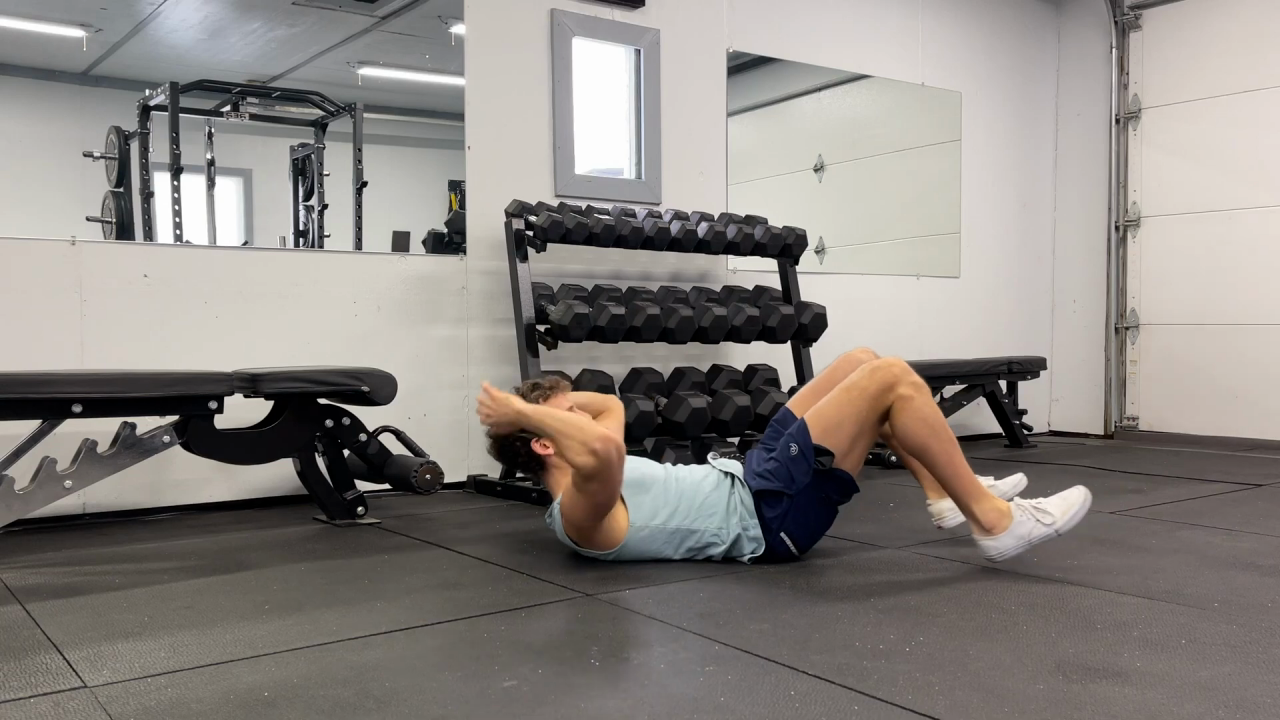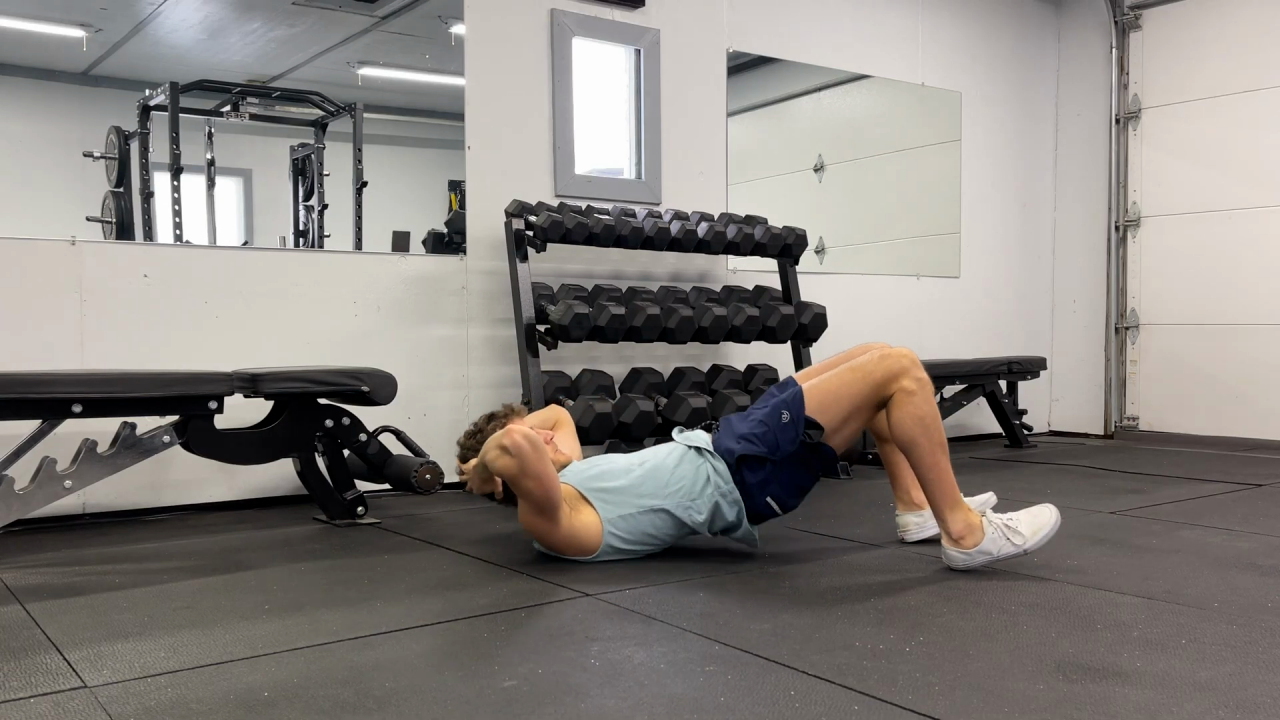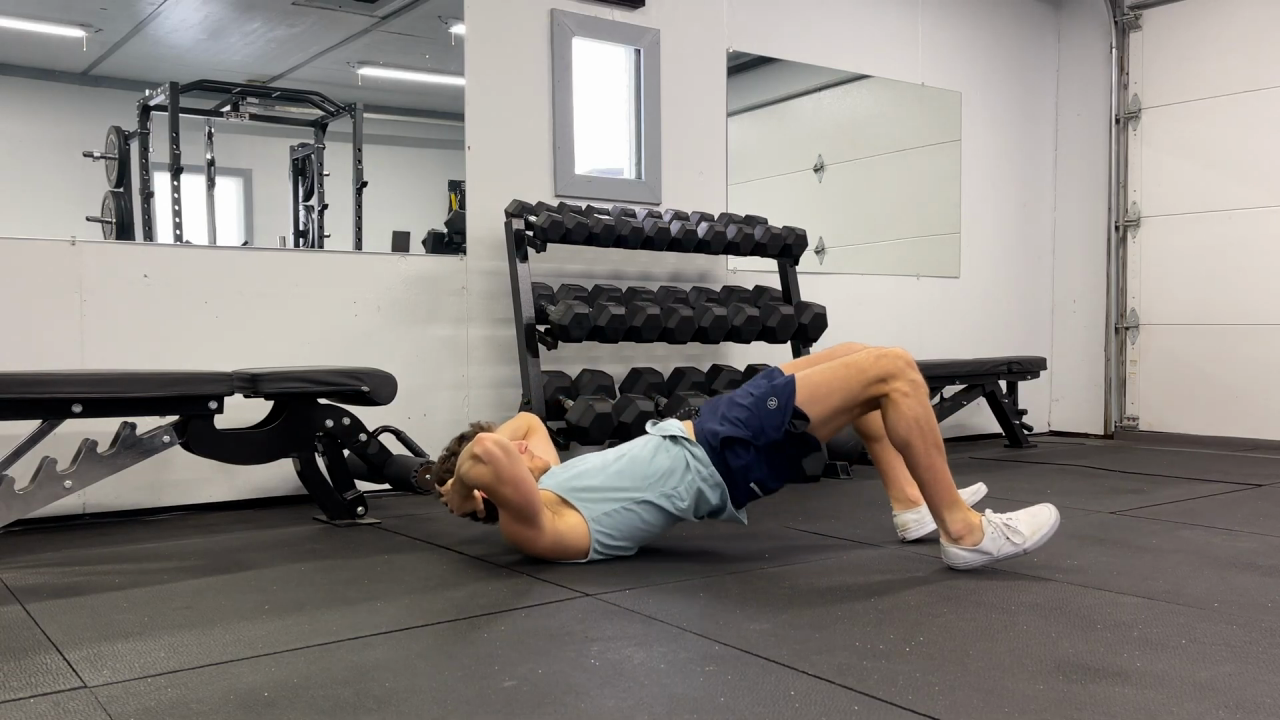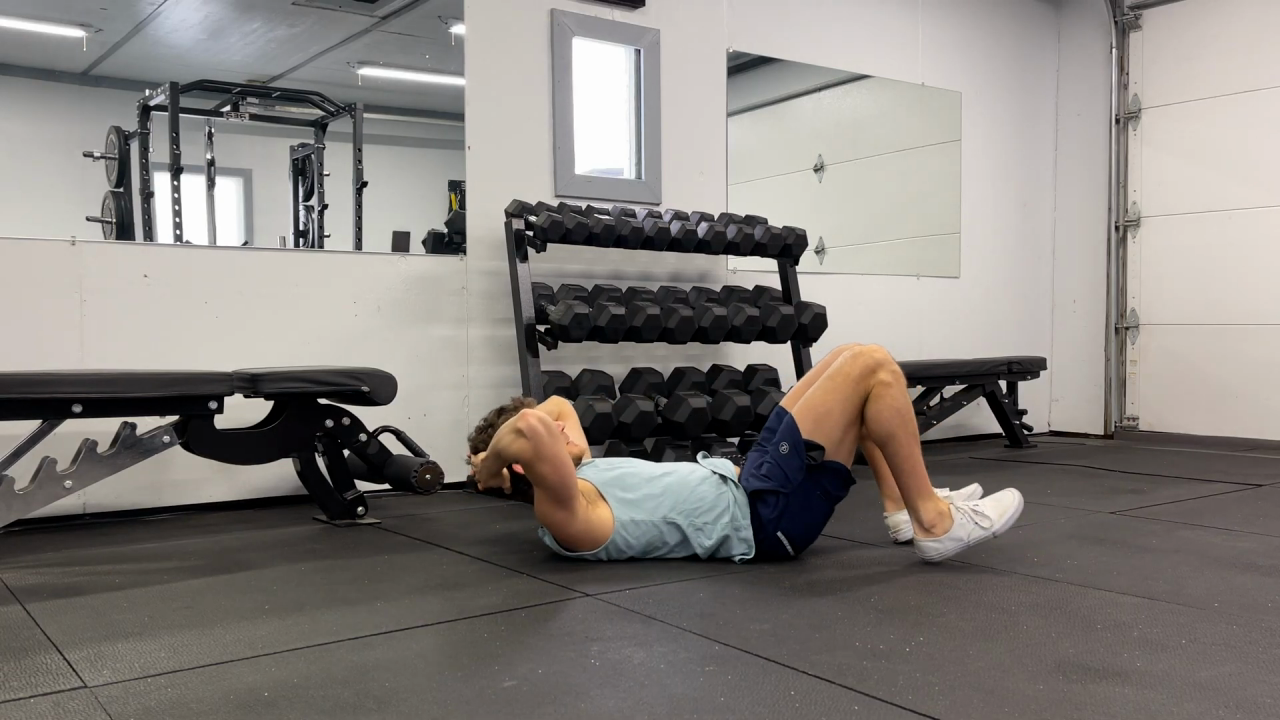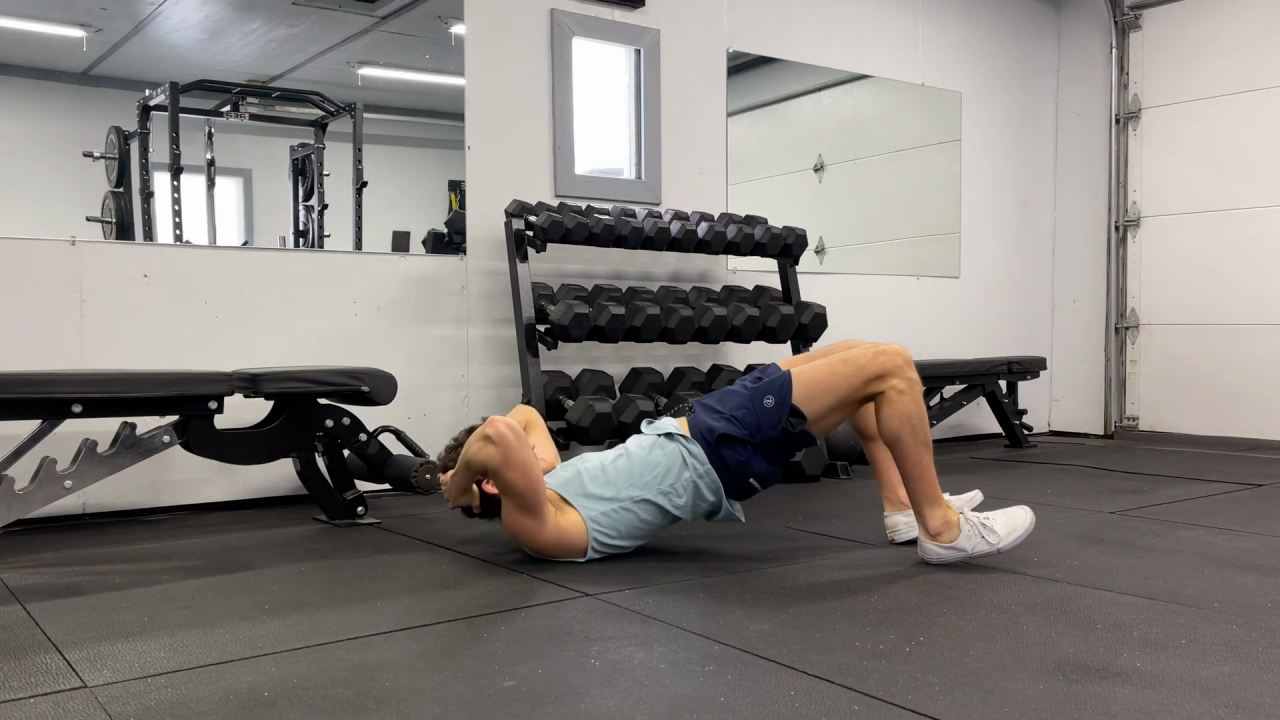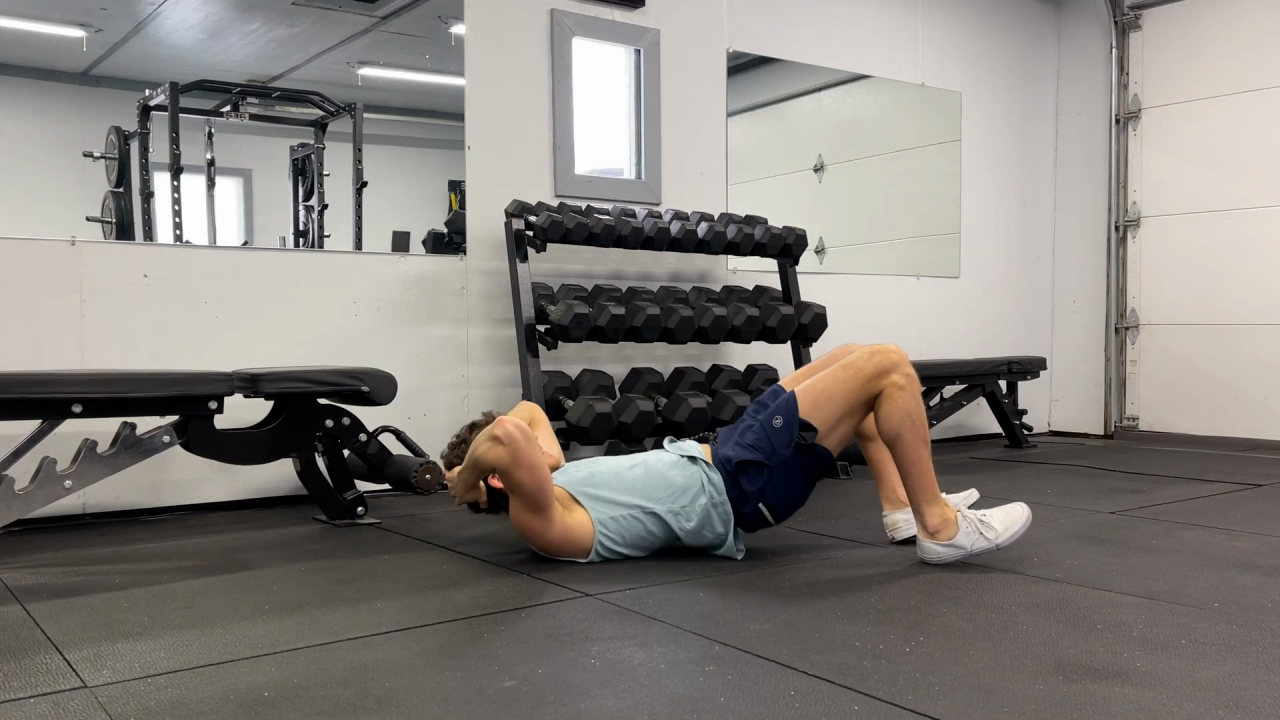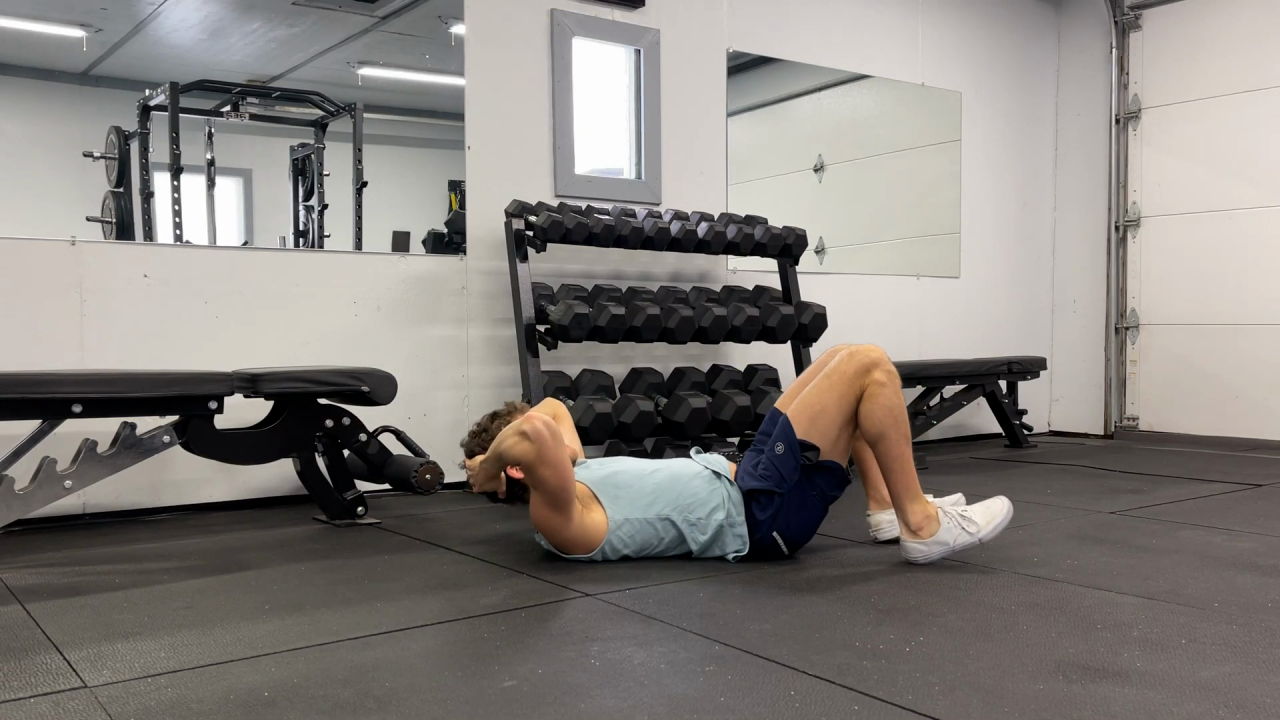
dt=0.5s
person 1, frame 1
left shoulder: (585, 491)
right shoulder: (578, 511)
left elbow: (612, 410)
right elbow: (605, 447)
left wrist: (554, 395)
right wrist: (527, 410)
left hip: (743, 479)
right hip: (768, 517)
left knee: (861, 362)
right knee: (893, 378)
left ankle: (951, 496)
right ankle: (993, 522)
person 1, frame 2
left shoulder: (569, 481)
right shoulder: (550, 522)
left elbow: (558, 412)
right elbow: (516, 445)
left wrist: (501, 447)
right wrist: (483, 467)
left hip: (728, 446)
right hip: (746, 467)
left knee: (877, 359)
right knee: (903, 369)
left ankle: (918, 510)
right ankle: (965, 533)
person 1, frame 3
left shoulder: (549, 485)
right shoulder: (534, 527)
left elbow: (526, 419)
right elbow: (488, 452)
left wrist: (486, 446)
right wrist: (462, 479)
left hip: (709, 430)
right hip: (724, 452)
left knee: (859, 358)
right knee: (898, 371)
left ankle: (912, 505)
right ankle: (963, 531)
person 1, frame 4
left shoulder: (577, 480)
right shoulder: (563, 515)
left elbow: (555, 405)
right elbow: (528, 428)
left wrist: (532, 448)
right wrist: (490, 468)
left hip: (743, 484)
right hip: (765, 512)
left knee: (854, 362)
right knee: (875, 366)
left ankle: (906, 509)
right ankle: (935, 523)
person 1, frame 5
left shoulder: (549, 487)
right shoulder: (533, 525)
left elbow: (524, 413)
right elbow: (498, 435)
left wrist: (492, 475)
right wrist: (460, 481)
left hip: (709, 429)
right hip: (722, 447)
left knee: (858, 357)
right knee: (892, 368)
left ankle: (904, 509)
right ankle: (941, 530)
person 1, frame 6
left shoulder: (555, 485)
right shoulder: (541, 522)
left elbow: (527, 411)
right elbow: (507, 434)
left wrist: (482, 474)
right wrist: (466, 481)
left hip: (726, 461)
right hip: (744, 484)
left knee: (854, 360)
right knee: (889, 365)
left ankle: (904, 509)
right ankle: (941, 528)
person 1, frame 7
left shoulder: (570, 486)
right shoulder: (559, 519)
left elbow: (551, 407)
right elbow: (536, 430)
left wrist: (526, 448)
right wrist: (484, 470)
left hip: (740, 478)
right hip: (760, 509)
left knee: (845, 363)
right knee: (869, 365)
left ankle: (886, 512)
right ankle: (921, 525)
